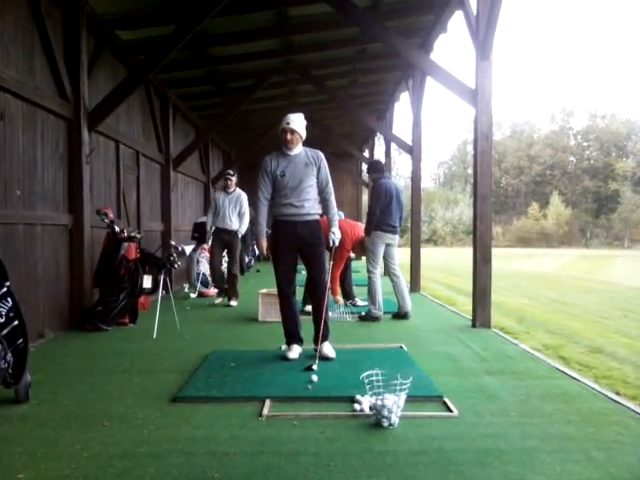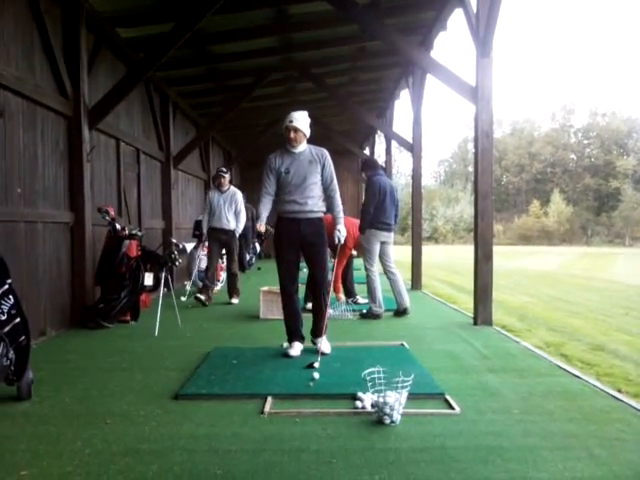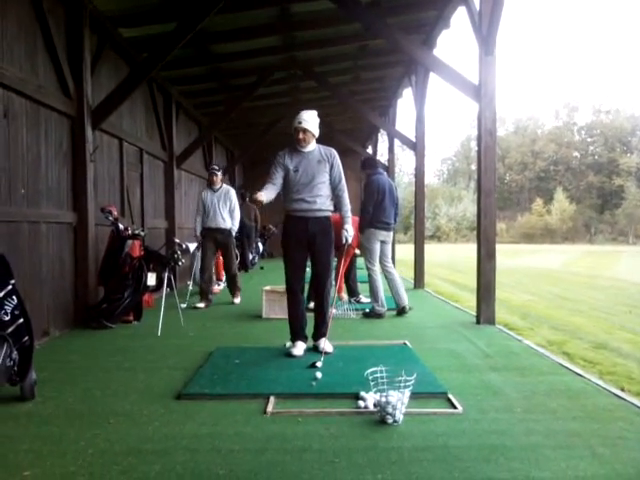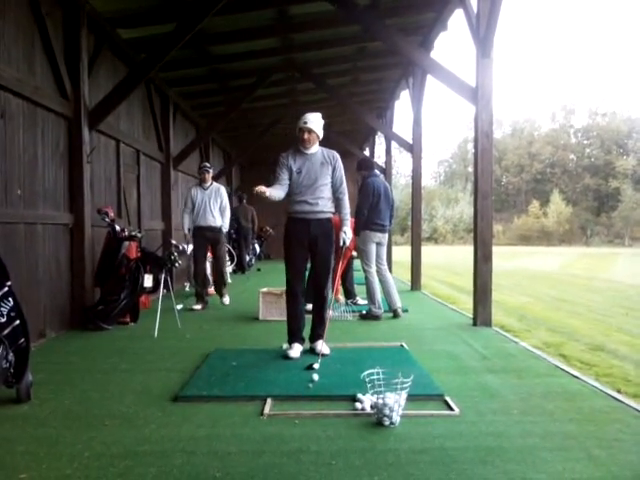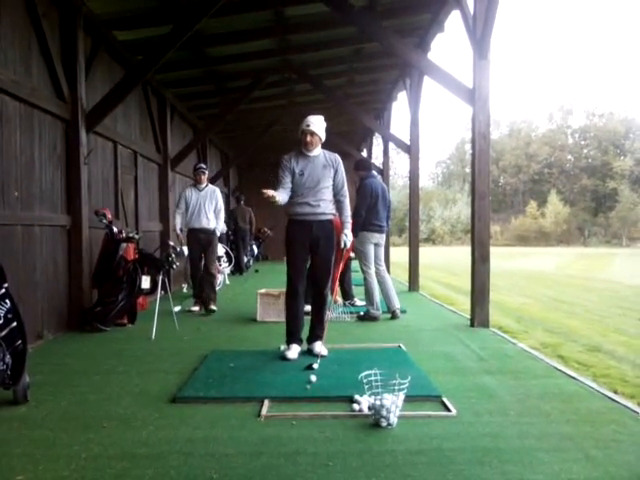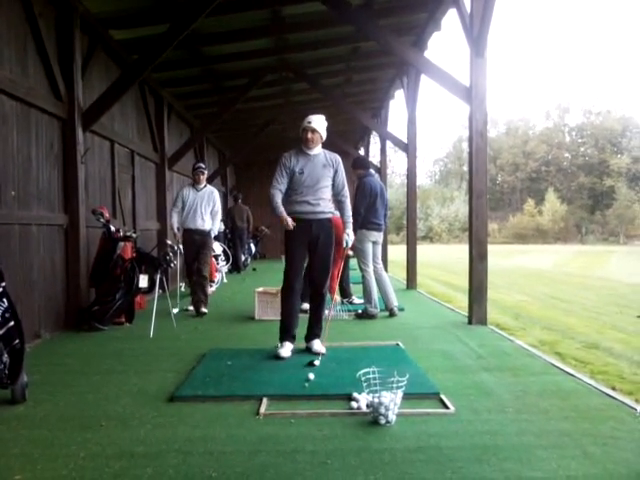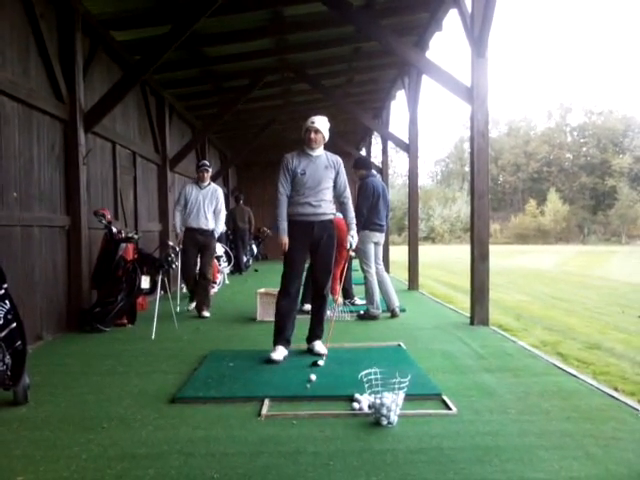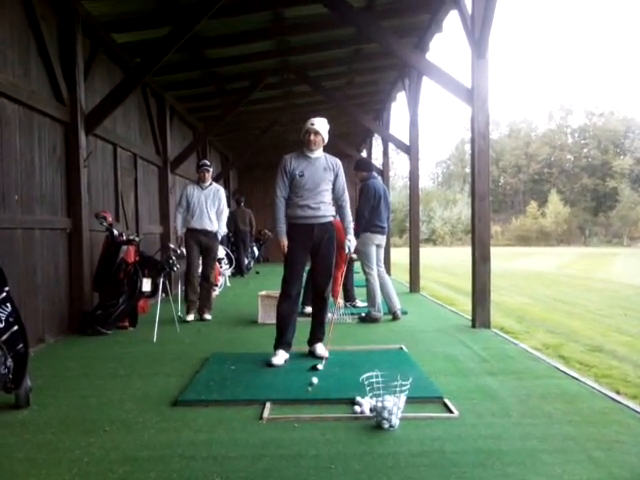
dt=0.2s
person 1, frame 1
left shoulder: (316, 158)
right shoulder: (270, 162)
left elbow: (327, 193)
right elbow: (263, 199)
left wrist: (334, 224)
right wrist: (261, 234)
left hip: (311, 227)
right hip: (282, 229)
left knee: (319, 283)
right knee: (285, 288)
left ankle: (322, 339)
right ankle: (293, 341)
person 1, frame 2
left shoulder: (320, 155)
right shoulder: (275, 159)
left elbow: (331, 190)
right elbow: (268, 192)
left wrist: (339, 221)
right wrist: (261, 219)
left hip: (314, 224)
right hip: (286, 225)
left knee: (320, 281)
right knee: (288, 285)
left ankle: (319, 334)
right ankle: (295, 338)
person 1, frame 3
left shoulder: (329, 155)
right shoulder: (284, 157)
left elbow: (340, 190)
right elbow: (274, 184)
left wrist: (347, 221)
right wrist: (264, 195)
left hip: (321, 223)
right hip: (294, 223)
left knee: (323, 281)
right knee: (294, 283)
left ankle: (320, 335)
right ankle: (298, 338)
person 1, frame 4
left shoulder: (332, 158)
right shoulder: (287, 158)
left elbow: (341, 193)
right elbow: (281, 187)
left wrist: (346, 224)
right wrist: (270, 191)
left hip: (323, 225)
right hip: (296, 224)
left knee: (322, 284)
right knee: (294, 284)
left ankle: (318, 337)
right ankle: (295, 340)
person 1, frame 5
left shoulder: (334, 160)
right shoulder: (289, 160)
left elbow: (342, 195)
right elbow: (286, 190)
left wrist: (347, 226)
right wrist: (277, 195)
left hip: (325, 226)
right hip: (298, 226)
left knee: (321, 285)
right knee: (295, 285)
left ankle: (316, 338)
right ankle: (293, 341)
person 1, frame 6
left shoulder: (333, 160)
right shoulder: (288, 159)
left elbow: (342, 194)
right elbow: (276, 189)
left wrist: (348, 226)
right wrist: (281, 213)
left hip: (323, 225)
right hip: (296, 225)
left knee: (320, 284)
right knee: (292, 282)
left ankle: (314, 337)
right ankle: (287, 338)
person 1, frame 7
left shoulder: (335, 162)
right shoulder: (290, 160)
left elbow: (344, 196)
right elbow: (282, 196)
left wrist: (352, 227)
right wrist: (282, 231)
left hip: (325, 227)
right hip: (298, 227)
left knee: (321, 285)
right knee: (290, 285)
left ankle: (315, 338)
right ankle: (281, 342)
person 1, frame 8
left shoulder: (334, 164)
right shoulder: (289, 162)
left elbow: (342, 199)
right elbow: (280, 198)
left wrist: (349, 232)
right wrist: (281, 233)
left hip: (325, 229)
right hip: (298, 229)
left knee: (322, 288)
right knee: (290, 288)
left ankle: (316, 341)
right ankle: (282, 346)
person 2, frame 1
left shoulder: (379, 185)
right shoulder: (395, 186)
left elbow: (374, 211)
right elbow: (401, 211)
left wrist: (368, 231)
right wrist: (397, 228)
left hip: (379, 233)
right hip: (393, 234)
left knee: (374, 272)
right knee: (394, 270)
left ankle: (375, 312)
right ankle: (405, 308)
person 2, frame 2
left shoulder: (373, 182)
right shoulder: (390, 183)
left elbow: (368, 209)
right elbow: (396, 208)
left wrist: (362, 229)
left hip: (373, 230)
right hip: (388, 231)
left knee: (371, 269)
right knee: (390, 267)
left ankle: (376, 309)
right ankle: (403, 304)
person 2, frame 3
left shoulder: (372, 181)
right shoulder: (390, 182)
left elbow: (366, 208)
right elbow: (396, 207)
left wrist: (361, 229)
left hip: (373, 230)
right hip: (388, 230)
left knee: (373, 268)
right knee: (388, 266)
left ankle: (379, 308)
right ankle: (403, 303)
person 2, frame 4
left shoulder: (368, 183)
right shoulder: (385, 184)
left elbow: (362, 210)
right elbow: (391, 209)
left wrist: (356, 232)
left hip: (368, 232)
right hip: (383, 232)
left knee: (370, 271)
right knee: (383, 269)
left ankle: (376, 310)
right ankle: (396, 306)
person 2, frame 5
left shoulder: (365, 185)
right shoulder: (382, 185)
left elbow: (359, 212)
right elbow: (388, 210)
left wrist: (354, 233)
left hip: (366, 233)
right hip: (380, 233)
left knee: (368, 272)
right knee: (381, 269)
left ankle: (374, 311)
right ankle: (394, 307)
person 2, frame 6
left shoulder: (364, 183)
right shoulder: (379, 183)
left elbow: (359, 210)
right elbow: (385, 209)
left wrist: (353, 231)
left hip: (364, 231)
right hip: (378, 231)
left knee: (367, 270)
right knee: (378, 268)
left ankle: (371, 309)
right ankle: (392, 305)
person 2, frame 7
left shoulder: (366, 184)
right shoulder: (381, 184)
left elbow: (361, 211)
right elbow: (386, 209)
left wrist: (355, 232)
left hip: (367, 232)
right hip: (380, 232)
left knee: (369, 271)
right knee: (379, 269)
left ankle: (373, 310)
right ankle: (394, 306)
person 2, frame 8
left shoulder: (368, 185)
right shoulder: (381, 185)
left elbow: (362, 213)
right elbow: (387, 211)
left wrist: (357, 235)
left hip: (368, 234)
right hip: (381, 234)
left knee: (371, 273)
right knee: (380, 271)
left ankle: (375, 313)
right ankle: (395, 308)
person 3, frame 1
left shoulder: (241, 196)
right shoulder: (217, 194)
left elbow: (245, 217)
right elbow: (211, 213)
left wrist: (239, 233)
right wrist: (208, 229)
left hip: (233, 234)
right hip: (219, 233)
left knee: (233, 266)
right knee: (214, 263)
left ankle: (233, 296)
right ankle: (222, 290)
person 3, frame 2
left shoulder: (236, 194)
right shoulder: (212, 194)
left elbow: (241, 215)
right elbow: (207, 213)
left wrist: (236, 232)
right wrist: (205, 230)
left hip: (230, 233)
right hip: (215, 232)
left knee: (232, 266)
right knee: (211, 263)
left ankle: (234, 294)
right ankle: (207, 294)
person 3, frame 3
left shoulder: (229, 192)
right shoulder: (204, 193)
left elbow: (235, 213)
right elbow: (199, 214)
left wrist: (232, 231)
right wrist: (198, 232)
left hip: (226, 232)
right hip: (209, 232)
left knee: (230, 264)
right knee: (206, 265)
left ankle: (235, 293)
right ankle: (205, 297)
person 3, frame 4
left shoulder: (220, 189)
right shoulder: (193, 191)
left elbow: (226, 210)
right elbow: (187, 212)
left wrist: (223, 229)
right wrist: (186, 231)
left hip: (216, 230)
right hip: (199, 231)
left knee: (219, 263)
right knee: (199, 266)
left ankle: (222, 291)
right ankle: (201, 299)
person 3, frame 5
left shoulder: (215, 191)
right shoulder: (187, 192)
left elbow: (220, 213)
right elbow: (179, 212)
left wrist: (218, 231)
right wrist: (179, 231)
left hip: (210, 233)
right hip: (193, 233)
left knee: (210, 268)
right knee: (195, 269)
left ankle: (210, 302)
right ankle: (198, 300)
person 3, frame 6
left shoulder: (213, 192)
right shoulder: (184, 191)
left elbow: (217, 215)
right elbow: (175, 211)
left wrist: (212, 233)
right wrist: (176, 230)
left hip: (205, 234)
right hip: (188, 234)
left knee: (203, 269)
right knee: (190, 269)
left ankle: (201, 304)
right ankle: (196, 299)
person 3, frame 7
left shoulder: (217, 191)
right shoulder: (188, 188)
left elbow: (220, 214)
right elbow: (178, 209)
left wrist: (216, 233)
right wrist: (178, 230)
left hip: (208, 234)
right hip: (190, 233)
left knee: (206, 271)
right knee: (188, 269)
left ankle: (203, 306)
right ankle: (194, 295)
person 3, frame 8
left shoulder: (218, 190)
right shoulder: (189, 189)
left elbow: (223, 214)
right elbow: (180, 211)
left wrist: (219, 234)
right wrist: (179, 232)
left hip: (211, 235)
right hip: (192, 234)
left knee: (208, 274)
right knee: (192, 271)
left ankle: (205, 309)
right ankle: (191, 309)
